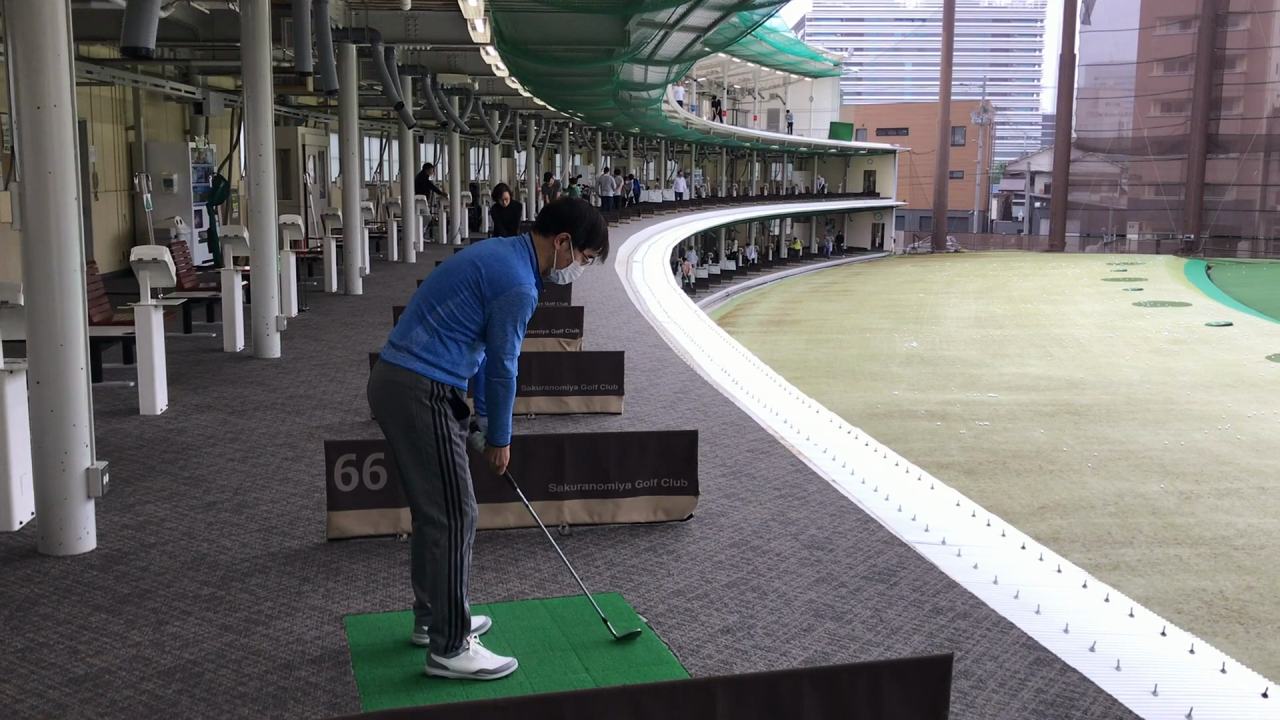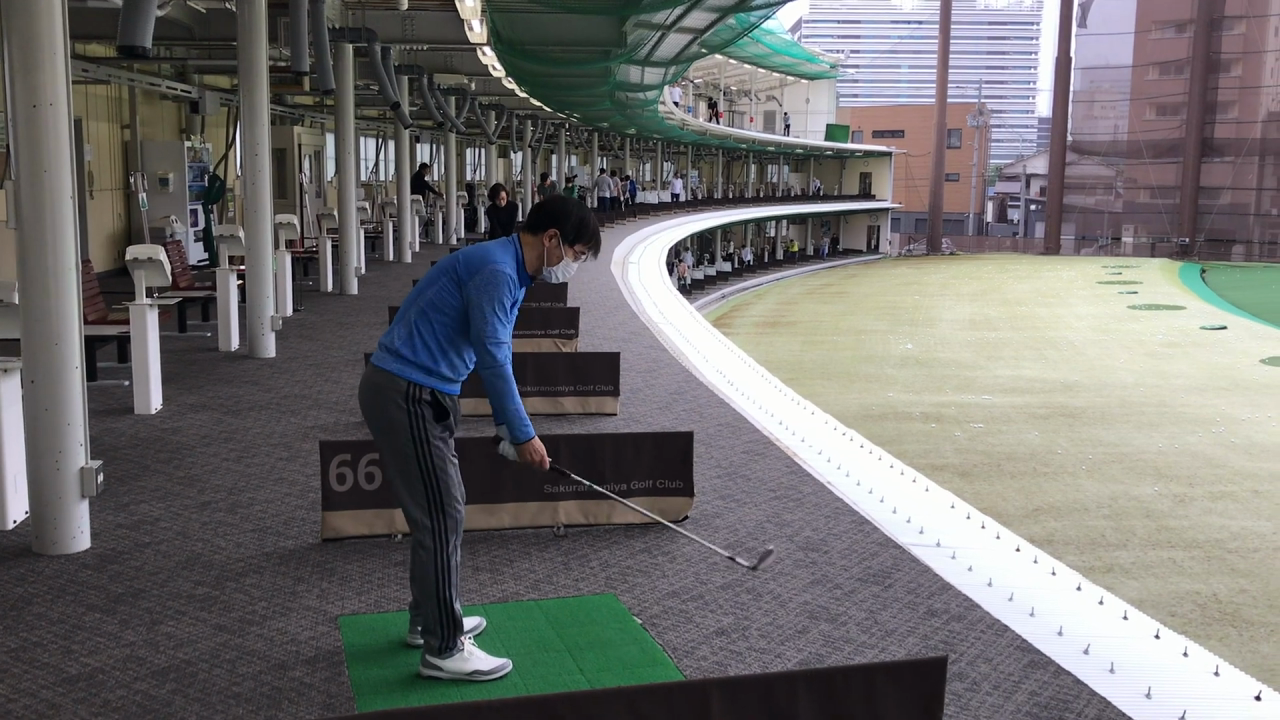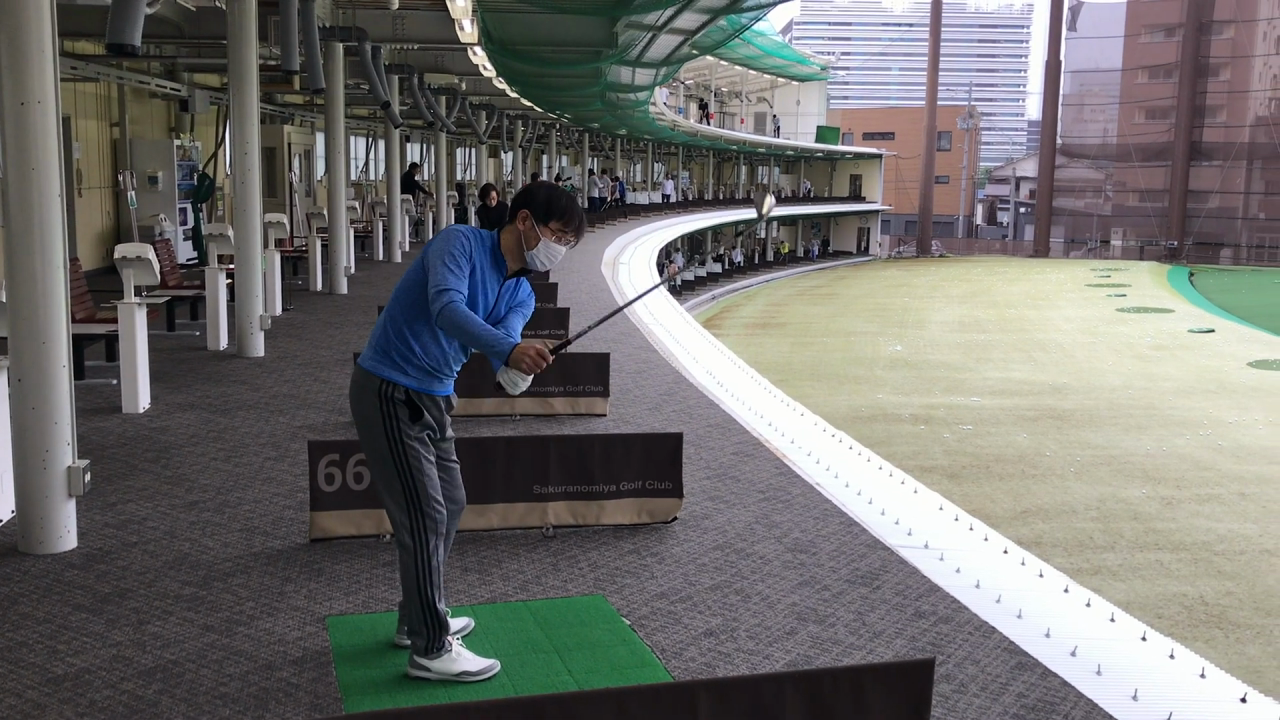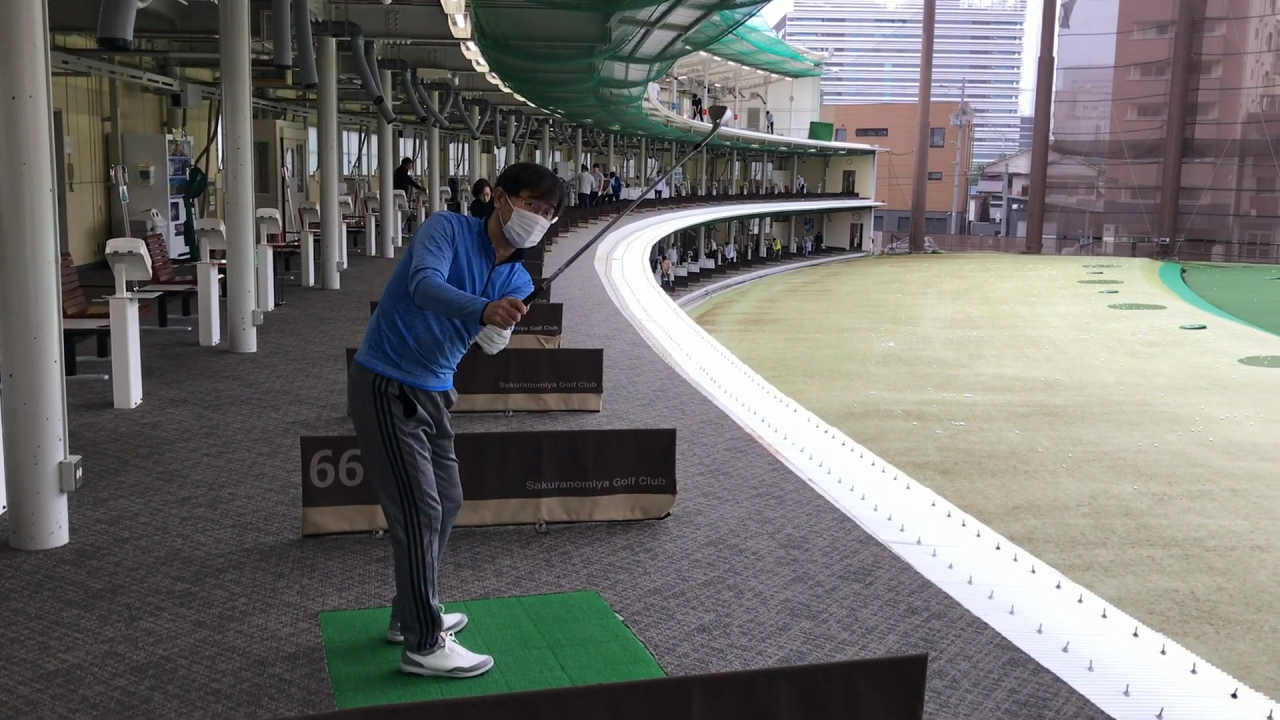
dt=0.5s
person 1, frame 1
left shoulder: (498, 253)
right shoulder: (517, 285)
right elbow: (502, 366)
left wrist: (482, 415)
right wrist: (499, 438)
left hip: (394, 380)
right hip: (421, 392)
left knee: (432, 510)
right knee: (454, 516)
left ankle: (434, 616)
right ankle: (449, 647)
person 1, frame 2
left shoulder: (506, 270)
right shoulder: (496, 271)
left elbow: (495, 356)
right elbow: (491, 359)
left wrist: (508, 427)
right wrist: (523, 434)
left hip: (409, 390)
right hip: (406, 394)
left knee: (438, 509)
right knee: (442, 517)
left ankle: (429, 618)
right ankle: (443, 648)
person 1, frame 3
left shoulder: (522, 295)
right shoulder: (459, 241)
left elbow: (504, 341)
right elbow: (446, 308)
left wrist: (518, 363)
right wrist: (509, 348)
left hip: (433, 395)
right hip: (388, 391)
left knee: (448, 505)
right knee: (424, 516)
left ankle: (420, 618)
right ankle: (430, 649)
person 1, frame 4
left shoulder: (519, 281)
right shoulder: (446, 228)
left elbow: (495, 331)
right elbow: (424, 285)
left wrist: (498, 328)
right wrist: (484, 309)
left hip: (434, 390)
right hip: (385, 385)
left knee: (445, 502)
right knee: (420, 512)
left ankle: (413, 613)
right ankle: (423, 645)
